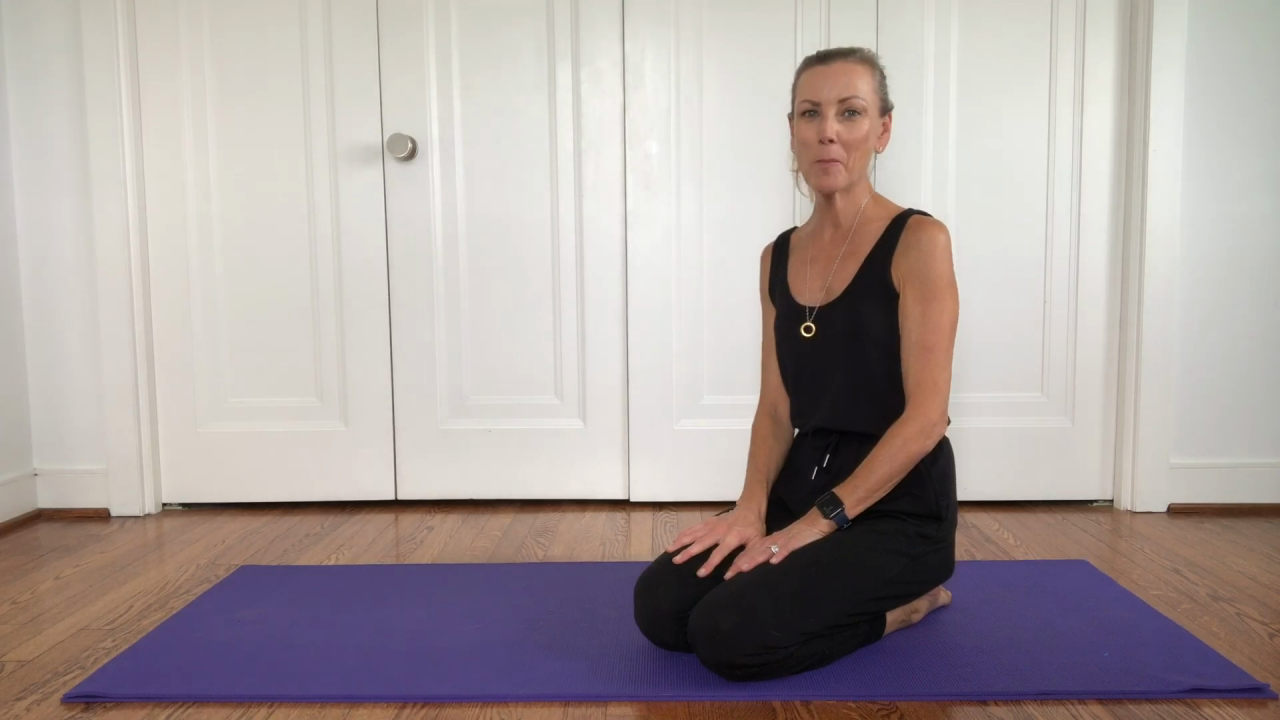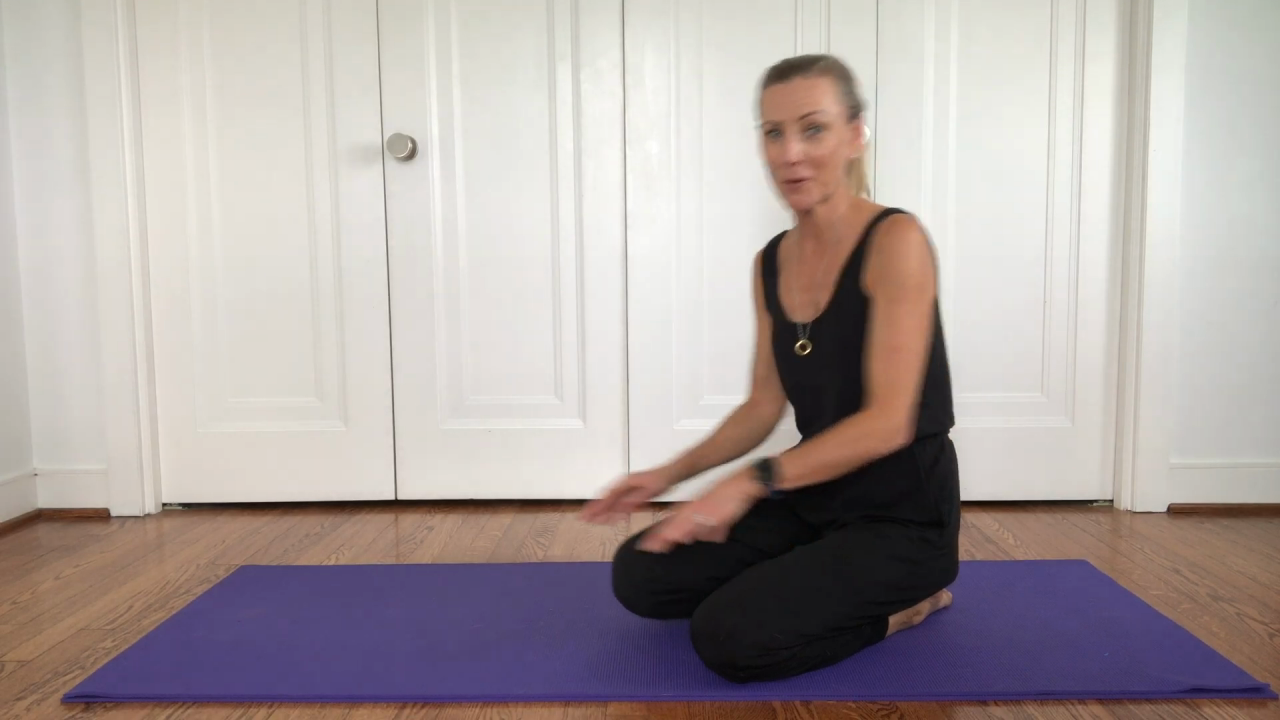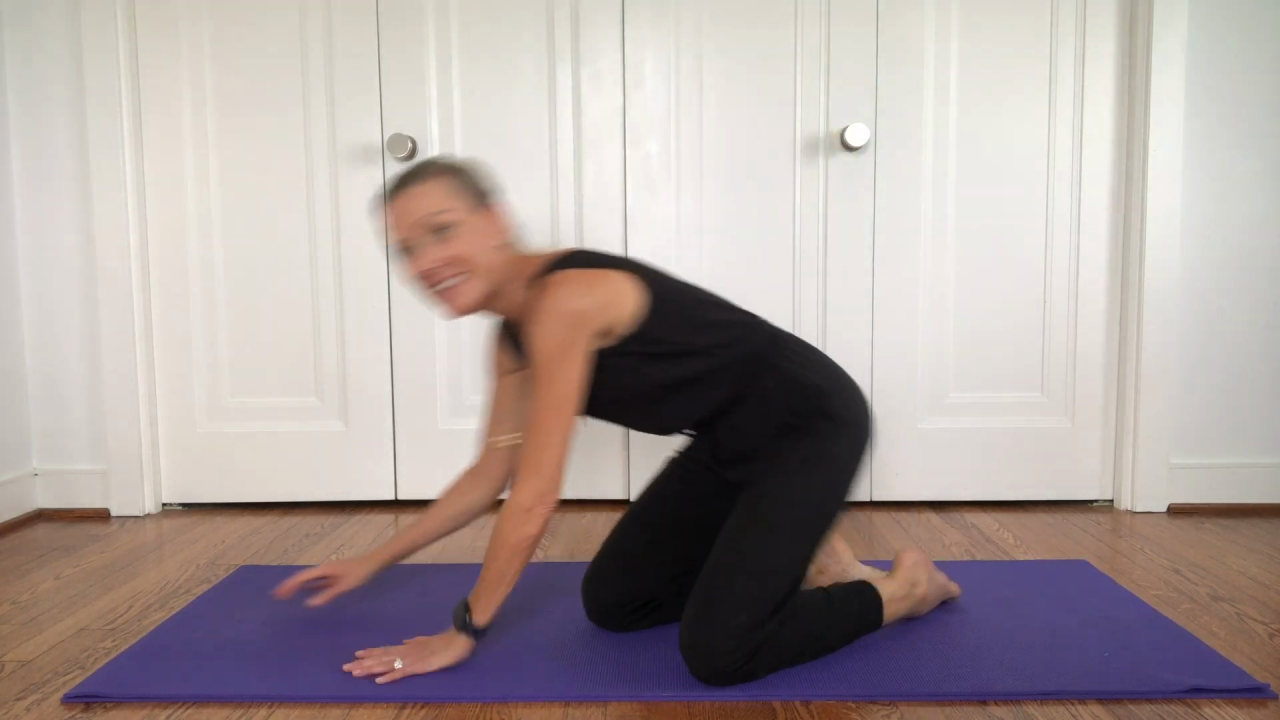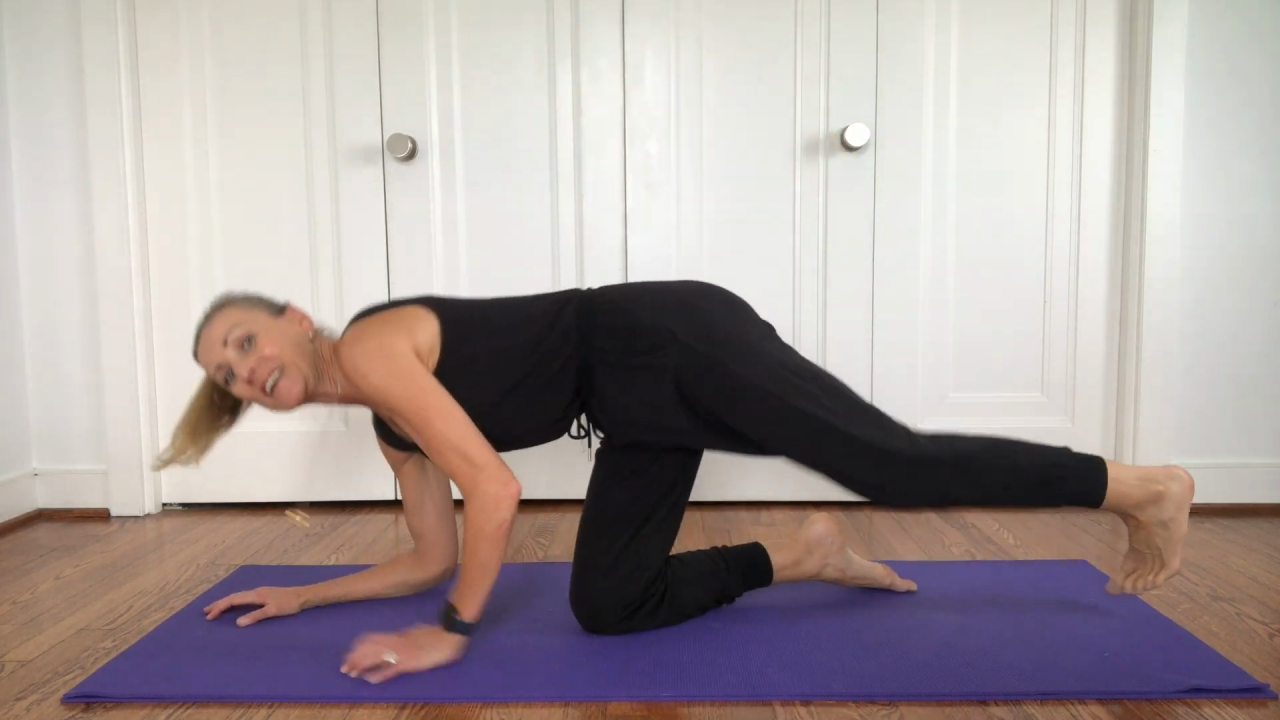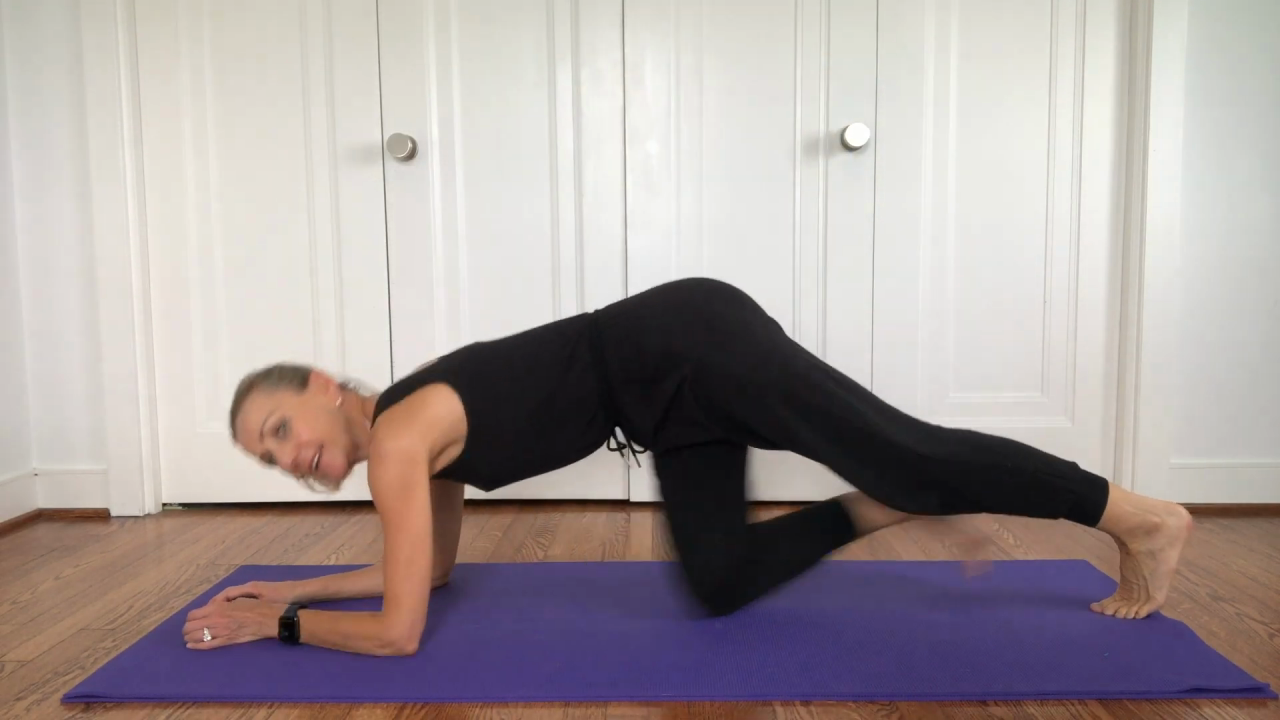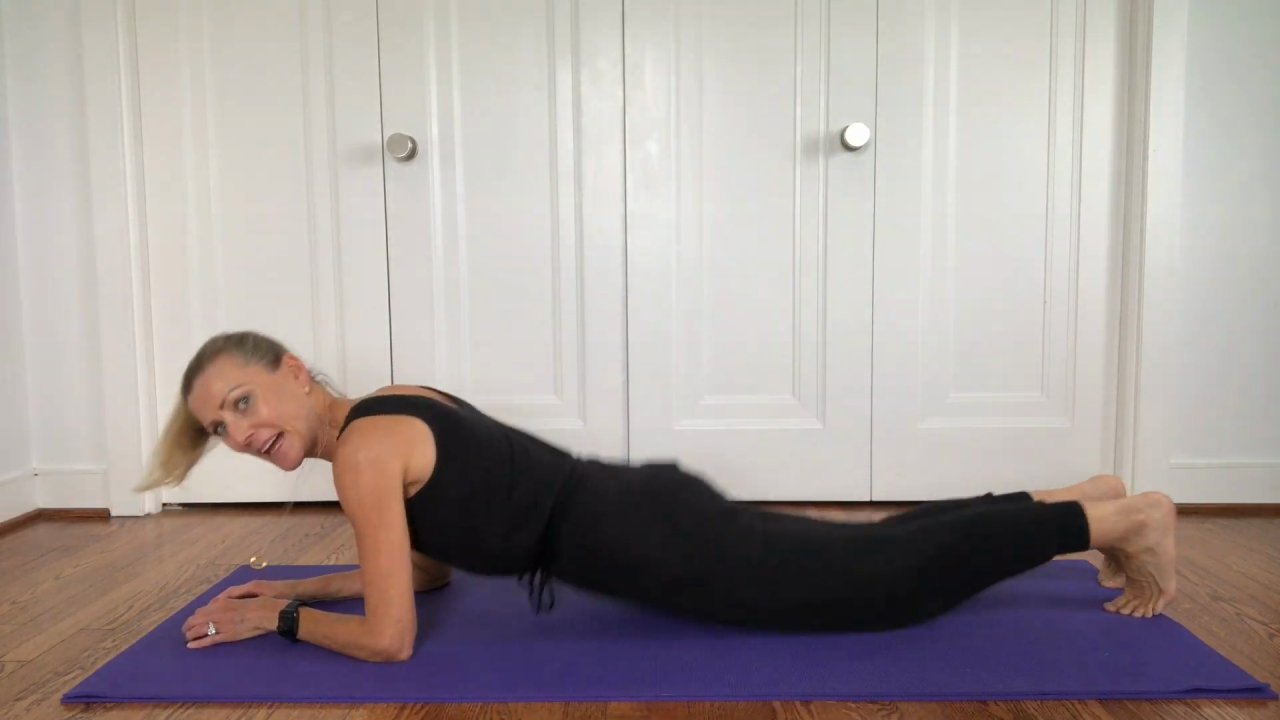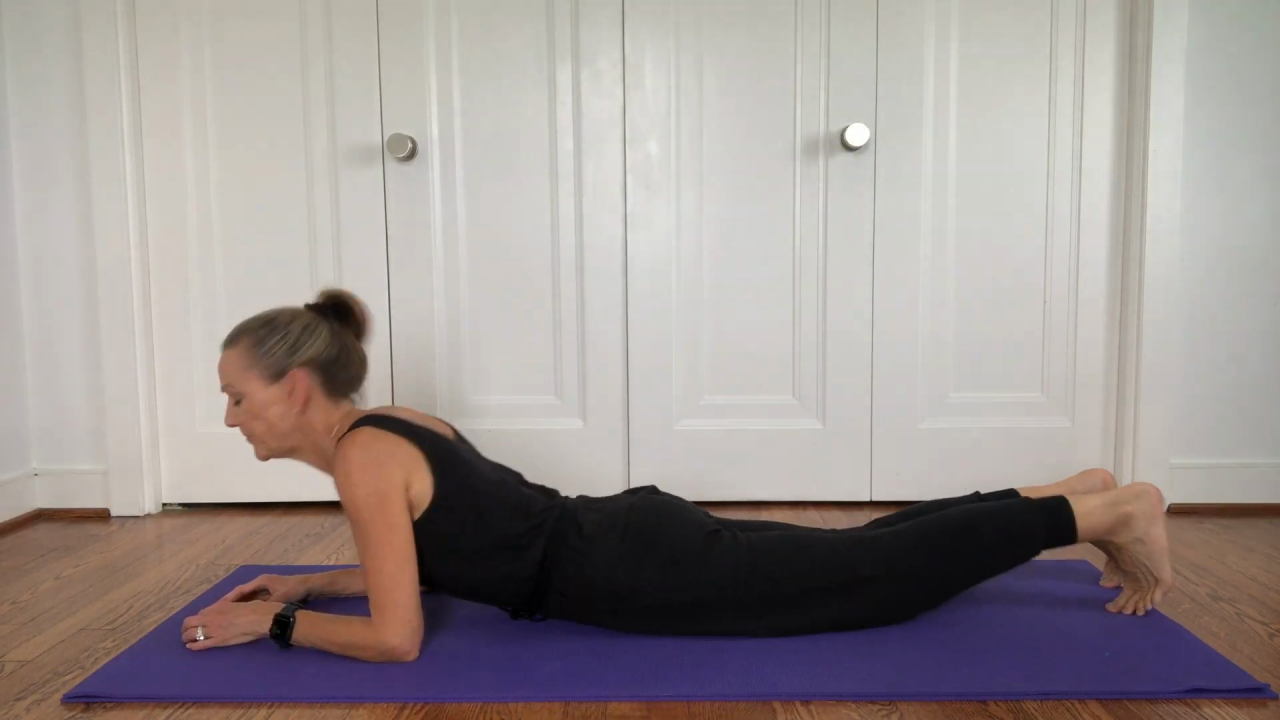
dt=0.5s
person 1, frame 1
left shoulder: (917, 241)
right shoulder: (778, 257)
left elbow: (925, 417)
right elbow: (776, 408)
left wrist: (821, 522)
right wrist: (752, 507)
left hip: (895, 506)
right hip: (803, 485)
left knee: (728, 635)
right knee: (660, 608)
left ankle: (902, 600)
right ankle: (860, 591)
person 1, frame 2
left shoulder: (896, 240)
right shoulder: (771, 263)
left elbow: (888, 423)
right elbow: (763, 409)
left wrist: (751, 484)
right wrist: (667, 474)
left hip: (903, 514)
right hip: (816, 496)
left knee: (730, 639)
right knee: (643, 576)
left ankle: (904, 605)
right ankle: (839, 583)
person 1, frame 3
left shoulder: (563, 298)
right shoulder: (516, 336)
left elbow: (534, 500)
right elbow: (490, 475)
left wrist: (464, 631)
right wrist: (372, 562)
left hip: (807, 425)
right hip: (728, 439)
left knee: (716, 650)
right knee: (609, 601)
left ankle: (896, 590)
right ankle: (798, 556)
person 1, frame 4
left shoulder: (372, 352)
right shoulder: (393, 422)
left elbow: (498, 493)
right elbow: (434, 555)
left wrist: (453, 631)
right wrist: (303, 595)
left hip: (672, 342)
right hip: (642, 403)
left knee: (894, 464)
right knee: (607, 607)
left ankle: (1138, 487)
right ankle: (798, 555)
person 1, frame 5
left shoulder: (395, 435)
right shoulder: (414, 433)
left elbow: (398, 629)
right elbow: (430, 570)
left wrist: (278, 625)
right wrist: (297, 587)
left hip: (690, 349)
right hip: (673, 376)
left knee: (901, 454)
right knee: (717, 582)
left ankle: (1138, 516)
right ankle: (886, 507)
person 1, frame 6
left shoulder: (363, 447)
right shoulder: (389, 406)
left elbow: (394, 637)
right elbow: (427, 562)
left wrist: (278, 619)
right wrist: (295, 584)
left hip: (640, 540)
right hip: (643, 510)
left knee: (893, 581)
right knee: (864, 547)
left ankle: (1116, 519)
right ankle: (1071, 501)
person 1, frame 7
left shoulder: (361, 457)
right shoulder: (387, 424)
left elbow: (397, 637)
right elbow: (427, 559)
left wrist: (274, 626)
right wrist: (301, 583)
left hip: (634, 578)
right hip: (638, 536)
left knee: (884, 574)
right knee: (859, 551)
left ankle: (1104, 512)
right ankle: (1065, 495)
